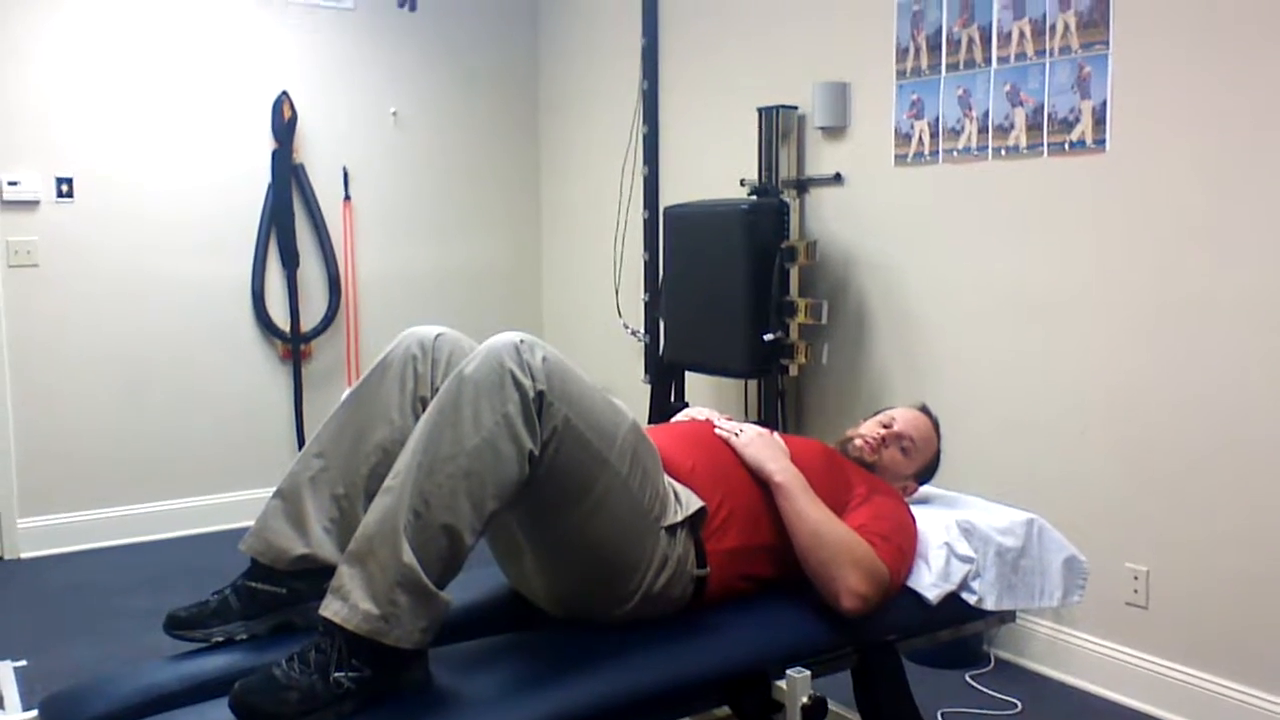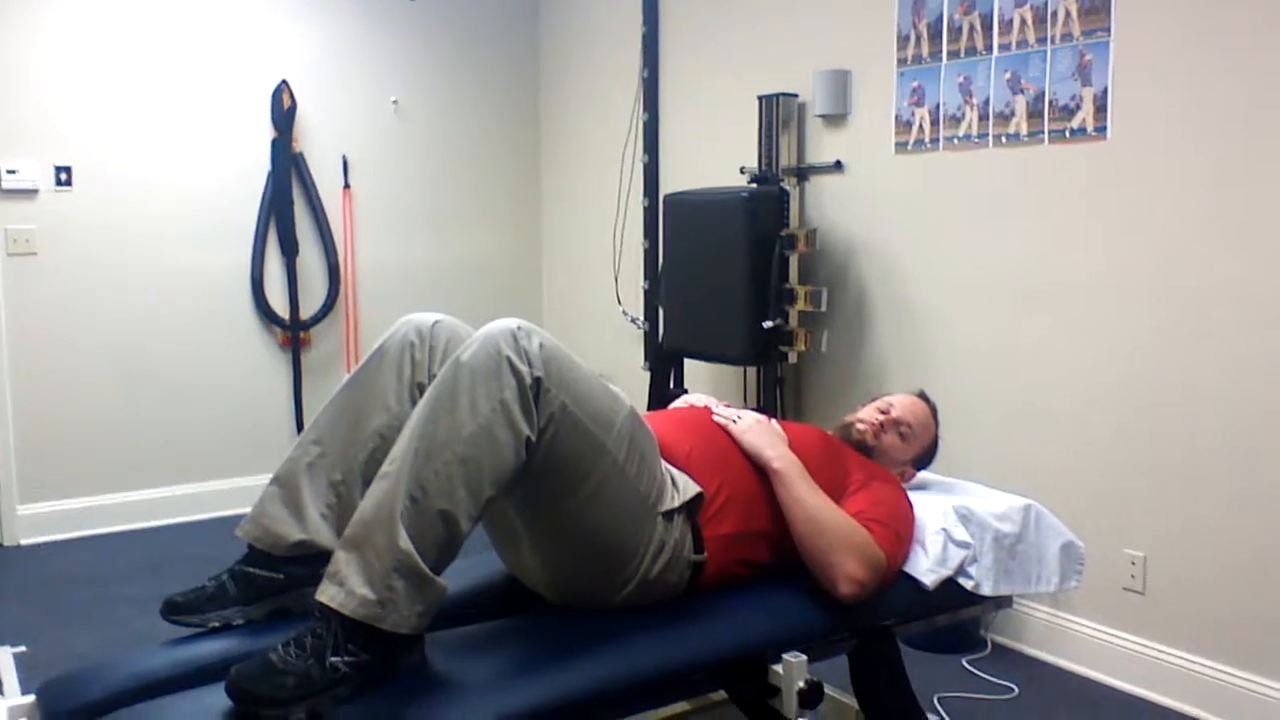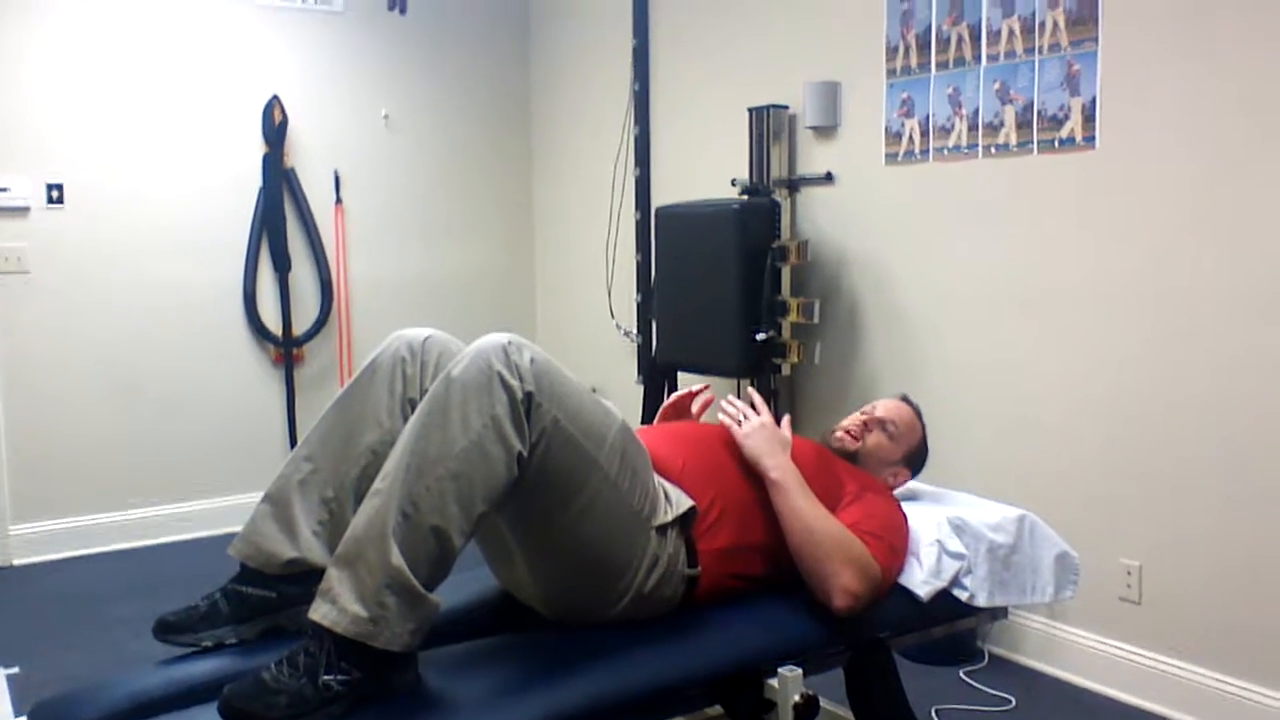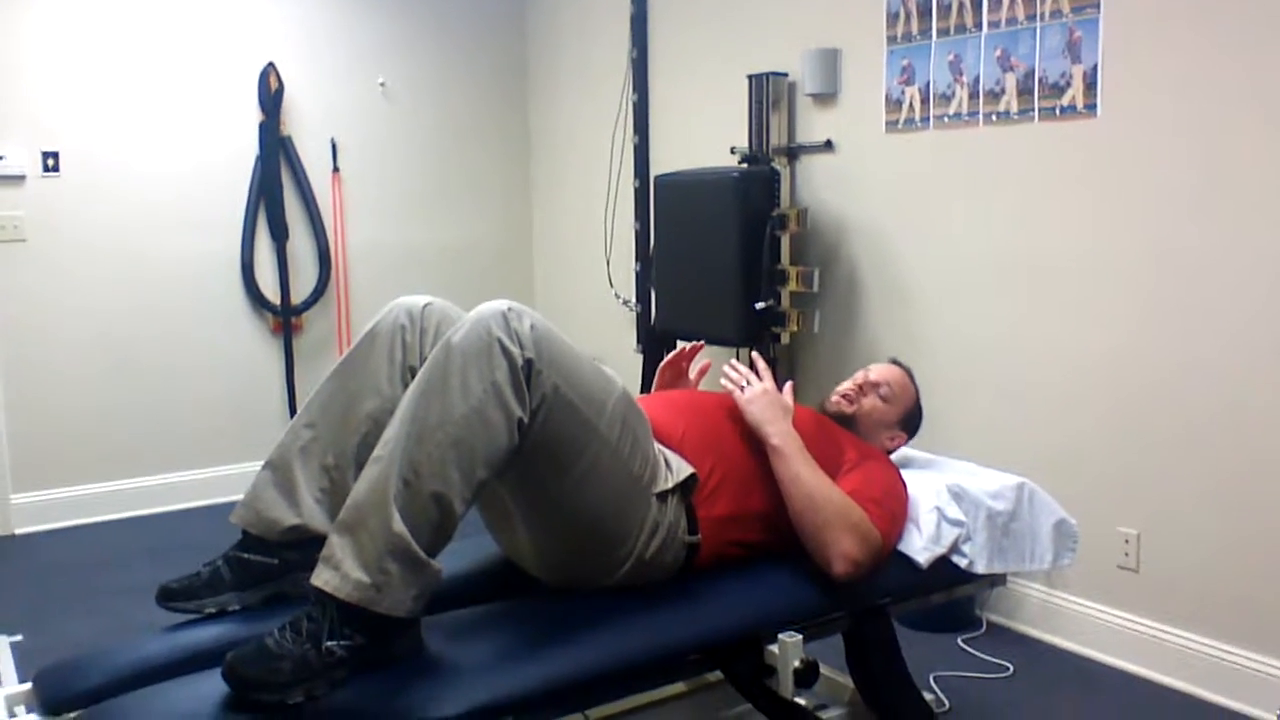
dt=0.4s
person 1, frame 1
left shoulder: (879, 506)
right shoulder: (766, 444)
left elbow: (852, 590)
left wrist: (780, 470)
right wrist: (682, 427)
left hip: (663, 544)
right hip: (556, 529)
left knee: (515, 363)
right knee: (429, 352)
left ankle: (371, 638)
right ankle: (289, 573)
person 1, frame 2
left shoulder: (878, 492)
right shoulder: (768, 431)
left elbow: (848, 575)
left wrist: (777, 456)
right wrist: (677, 420)
left hip: (658, 529)
right hip: (557, 519)
left knee: (513, 351)
right knee: (426, 339)
left ankle: (368, 624)
right ankle: (287, 557)
person 1, frame 3
left shoulder: (872, 504)
right shoulder: (770, 447)
left elbow: (844, 589)
left wrist: (775, 467)
right wrist: (662, 435)
left hip: (654, 542)
right hip: (550, 536)
left knee: (504, 366)
right knee: (420, 355)
left ankle: (361, 642)
right ankle: (279, 577)
person 1, frame 4
left shoulder: (870, 470)
right shoulder: (773, 419)
left elbow: (844, 554)
left wrist: (777, 431)
right wrist: (662, 400)
left hip: (654, 509)
right hip: (550, 499)
left knee: (504, 332)
right knee: (419, 321)
left ankle: (363, 608)
right ankle: (282, 541)
